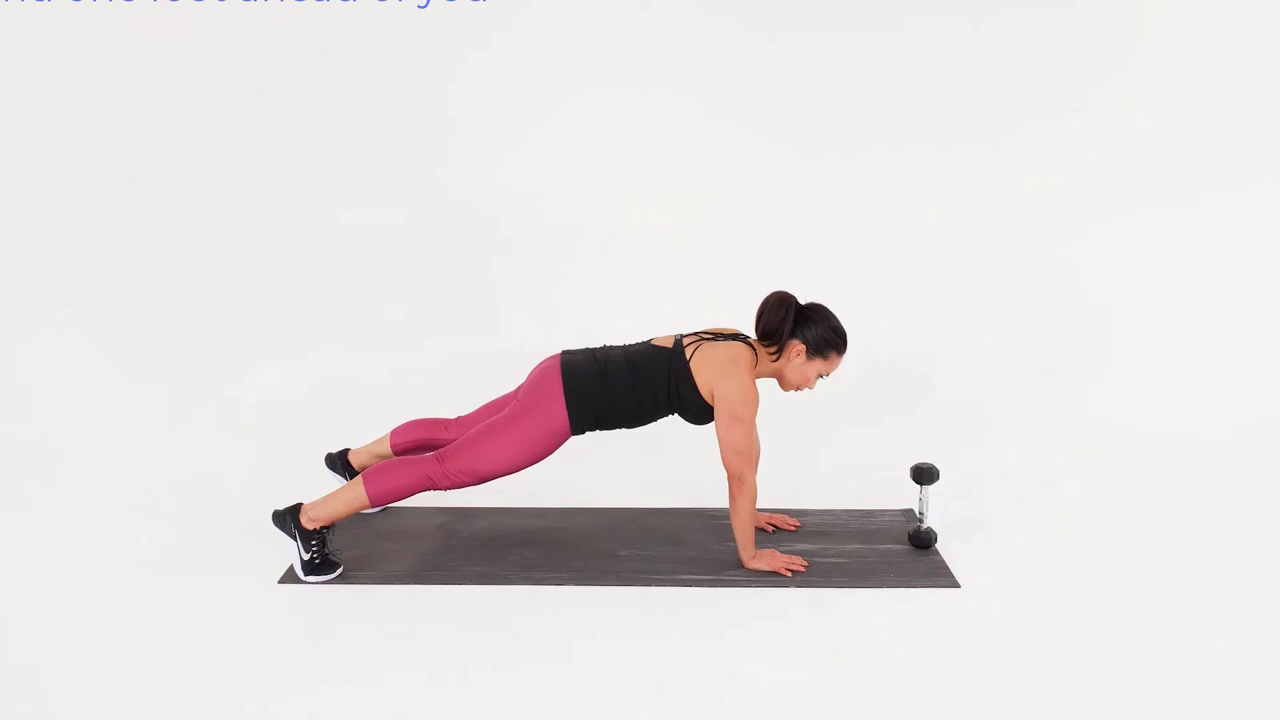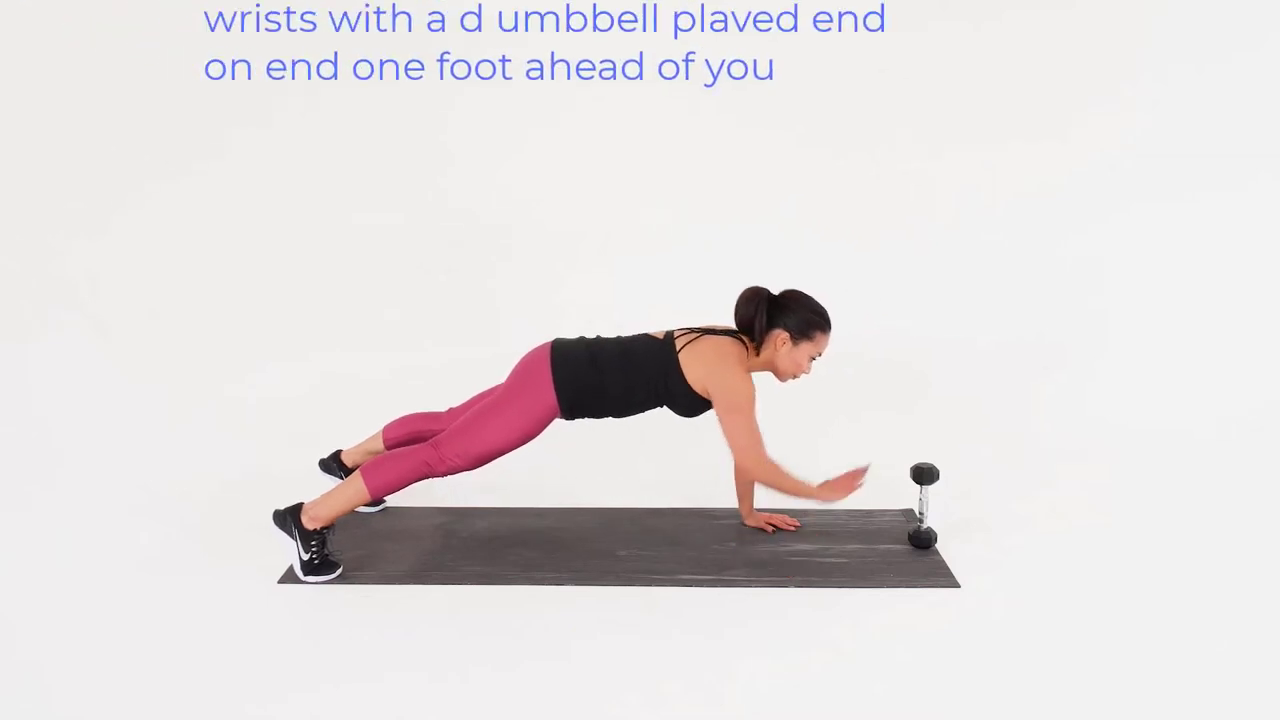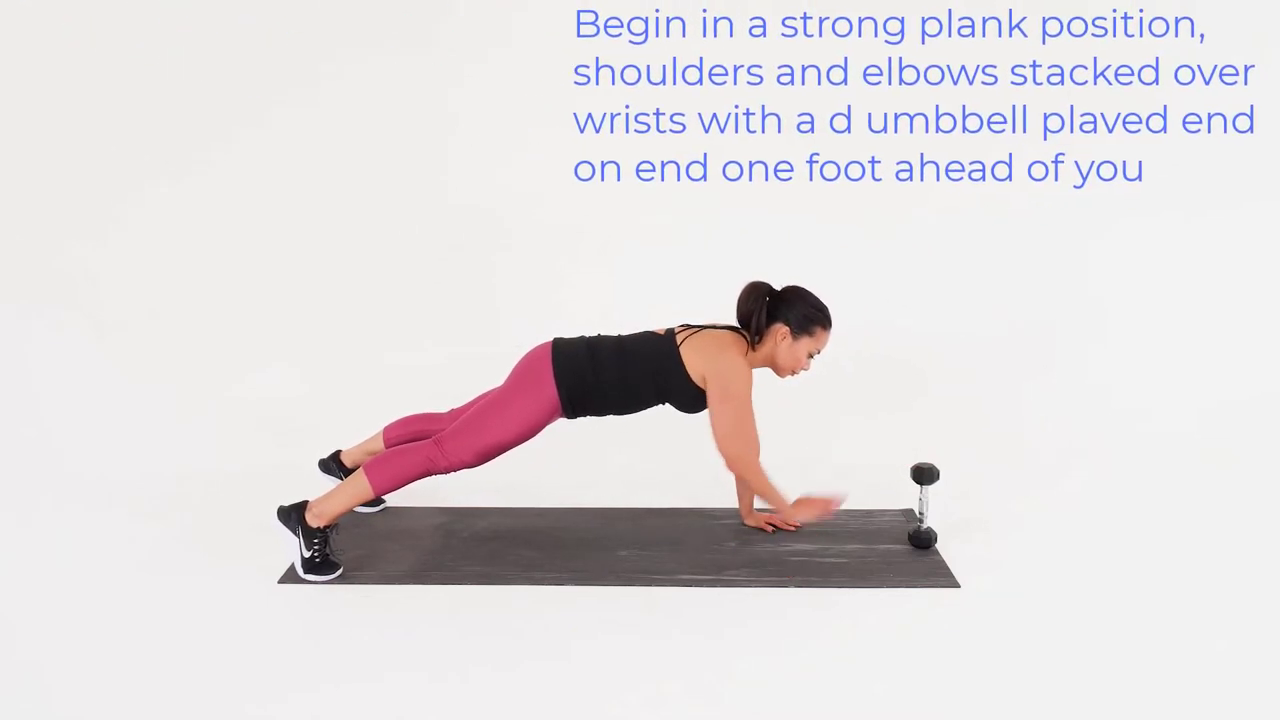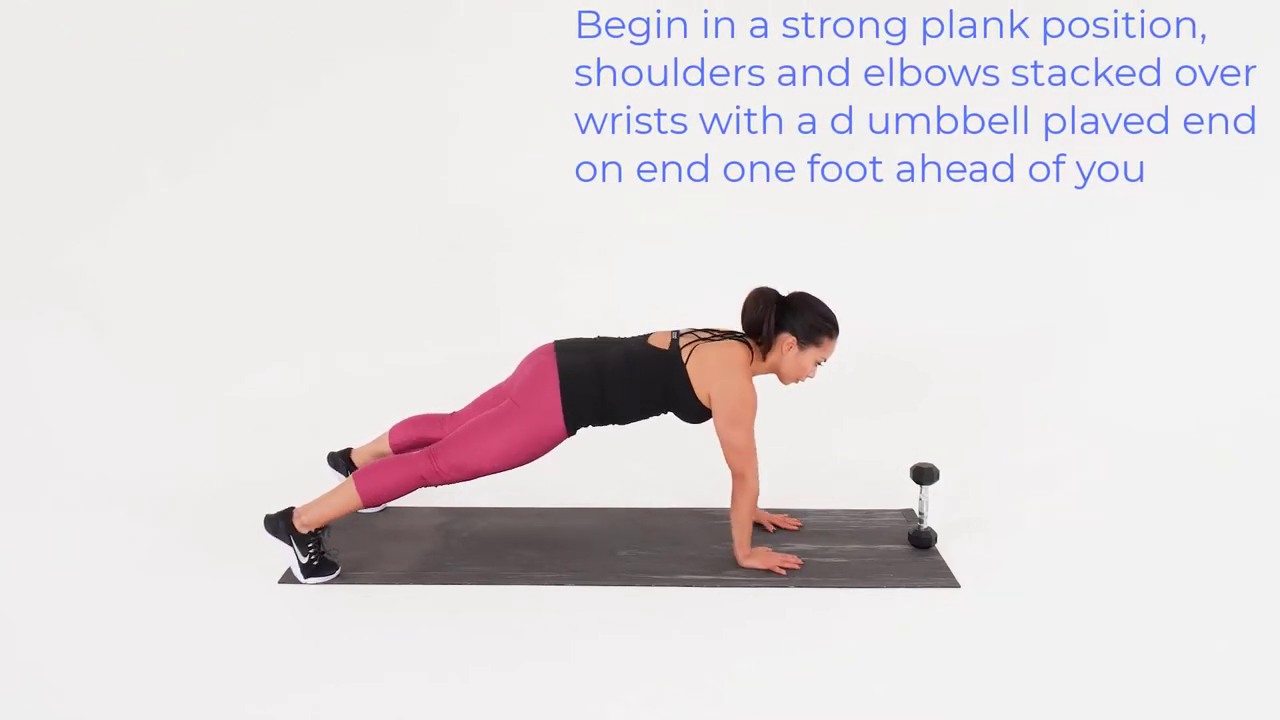
dt=0.5s
person 1, frame 1
left shoulder: (737, 348)
right shoulder: (739, 377)
left elbow: (747, 444)
right elbow: (740, 474)
left wrist: (751, 513)
right wrist: (750, 554)
left hip: (562, 378)
right hip: (565, 401)
left knee: (457, 431)
right knee: (448, 467)
left ankle: (354, 459)
right ankle: (307, 519)
person 1, frame 2
left shoulder: (732, 345)
right shoulder: (730, 370)
left elbow: (749, 447)
right elbow: (753, 462)
left wrist: (749, 511)
right wrist: (816, 493)
left hip: (558, 370)
right hip: (554, 384)
left knee: (449, 425)
right knee: (443, 454)
left ankle: (347, 460)
right ankle: (308, 519)
person 1, frame 3
left shoulder: (734, 347)
right shoulder: (730, 361)
left elbow: (747, 440)
right elbow: (737, 456)
left wrist: (748, 509)
right wrist: (784, 506)
left hip: (561, 372)
right hip: (554, 377)
left knee: (452, 425)
right knee: (445, 451)
left ankle: (346, 460)
right ankle: (312, 517)
person 1, frame 4
left shoulder: (733, 348)
right shoulder: (735, 379)
left elbow: (741, 444)
right elbow: (744, 472)
left wrist: (753, 510)
right wrist: (745, 551)
left hip: (554, 366)
right hip: (557, 402)
left knee: (453, 427)
right knee: (440, 463)
left ankle: (356, 458)
right ankle: (299, 522)
